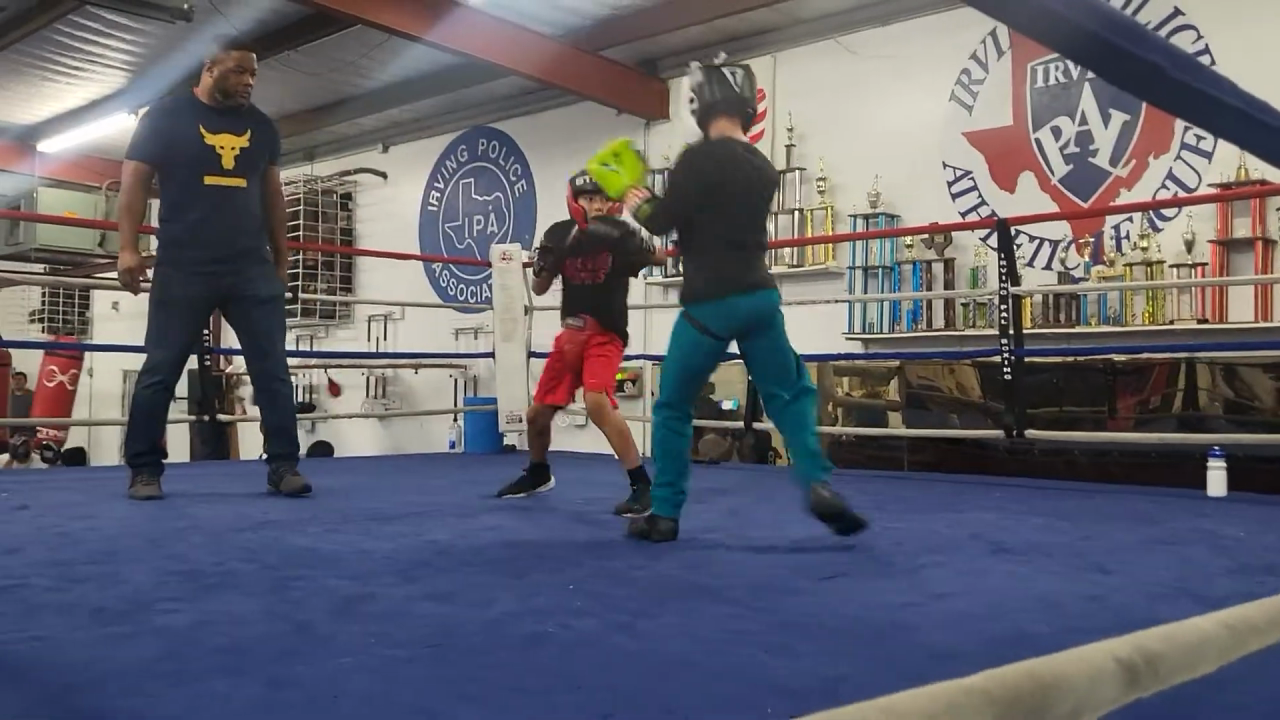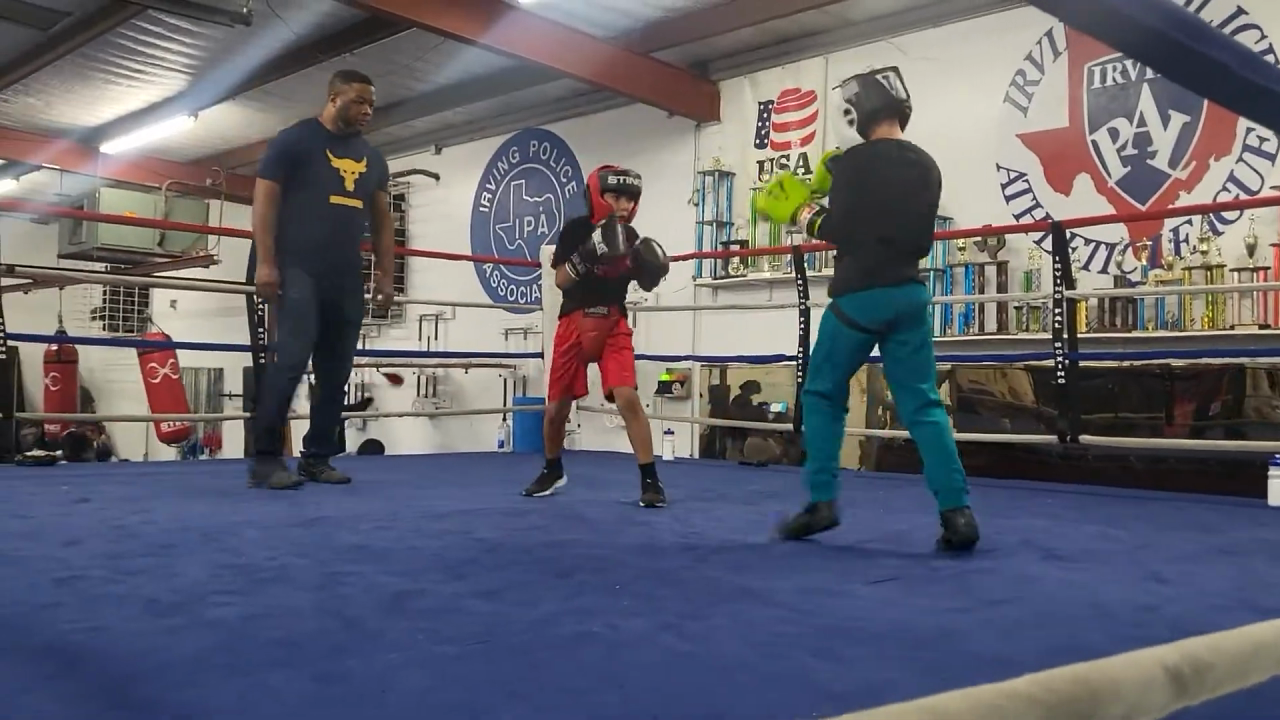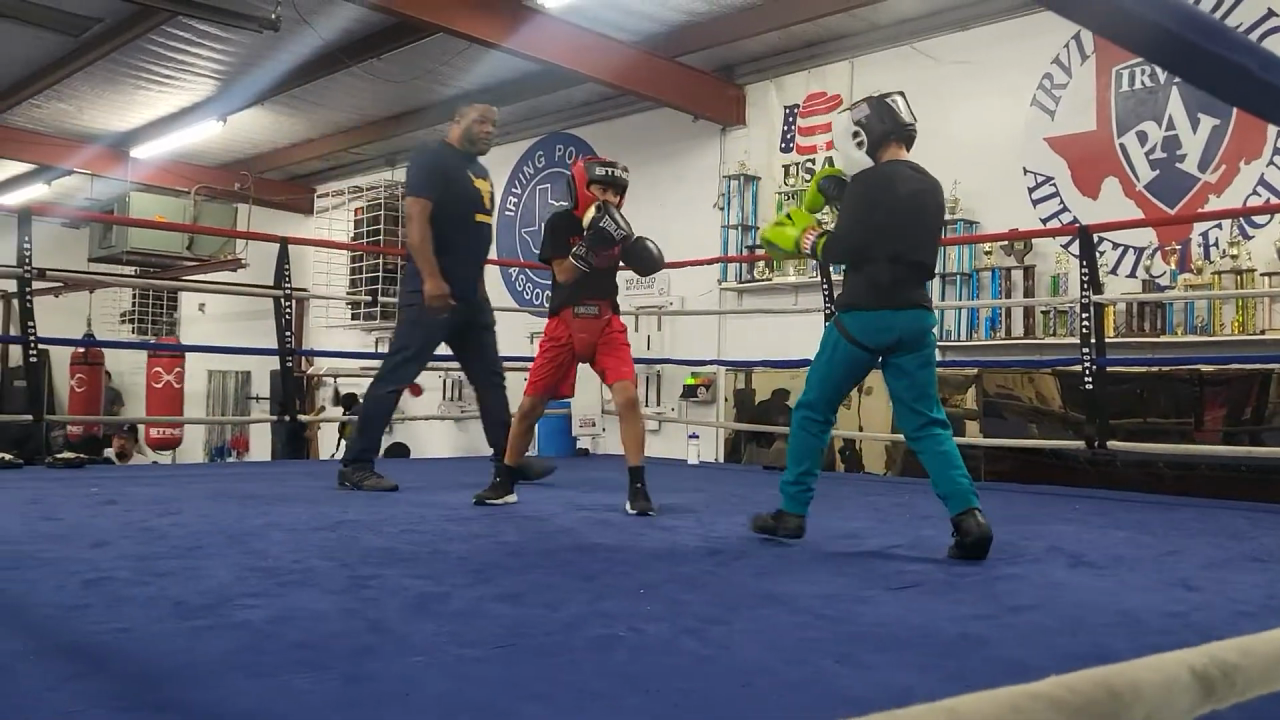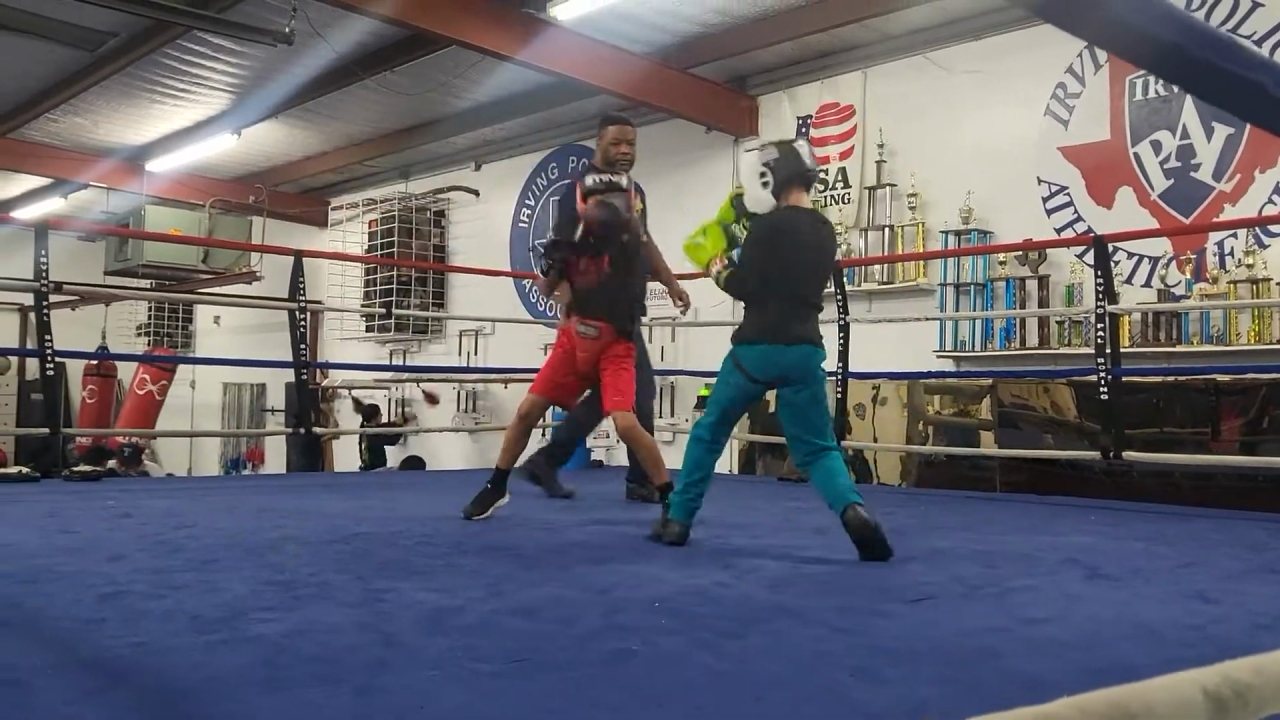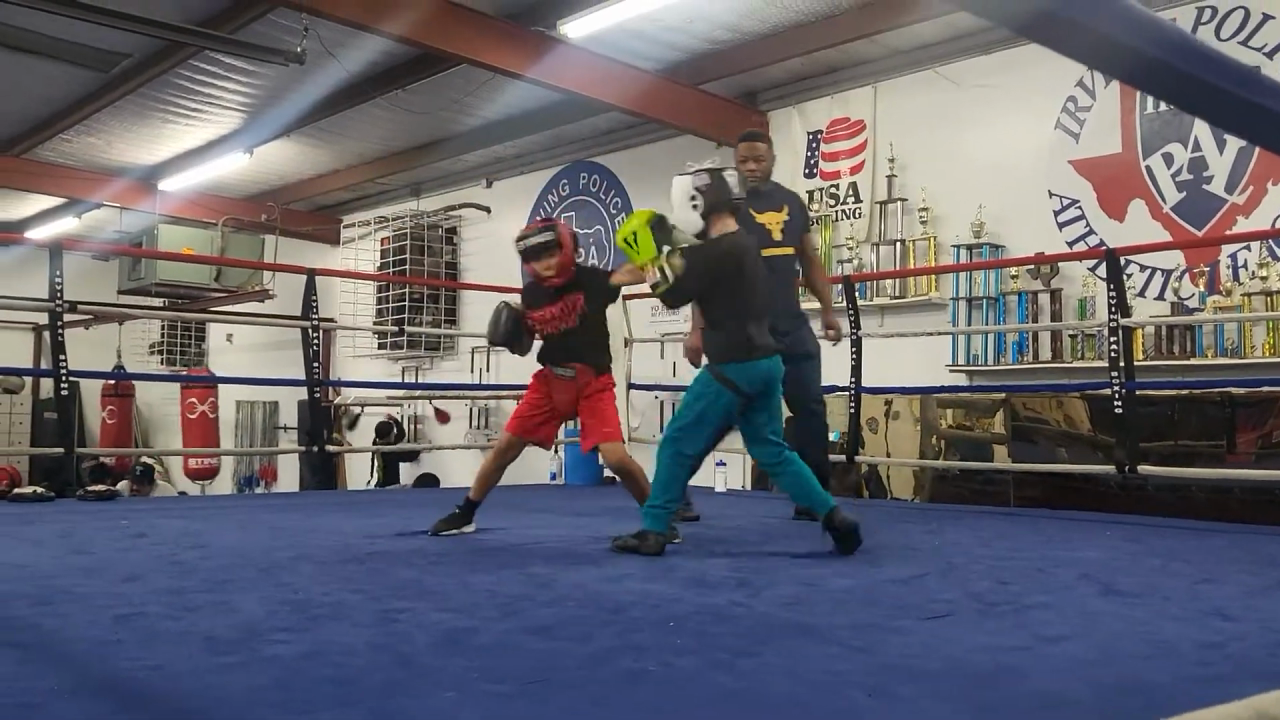
dt=0.7s
person 1, frame 1
left shoulder: (699, 158)
right shoulder: (761, 166)
left elbow: (663, 220)
left wrist: (631, 191)
left hip: (708, 305)
right hip: (757, 299)
left knee: (673, 409)
right knee: (792, 399)
left ankle: (665, 515)
right ankle: (819, 486)
person 1, frame 2
left shoulder: (857, 160)
right shoulder: (926, 165)
left elbow: (835, 229)
left wrist: (798, 208)
left hip: (859, 296)
right hip: (909, 294)
left knee: (822, 395)
right knee: (922, 406)
left ankle: (822, 502)
right ankle: (957, 513)
person 1, frame 3
left shoulder: (871, 181)
right shoulder: (930, 187)
left elbow: (844, 247)
left wrist: (802, 234)
right wrist: (842, 196)
left hip: (864, 315)
right hip: (914, 316)
left knee: (813, 410)
right knee: (926, 423)
left ankle: (791, 510)
right ankle: (968, 516)
person 1, frame 4
left shoulder: (771, 225)
right shoulder: (825, 231)
left elbow: (743, 286)
left wrist: (714, 259)
left hip: (757, 348)
right hip: (805, 350)
left knee: (710, 431)
right knee: (817, 447)
left ankle: (677, 519)
right ankle: (854, 511)
person 1, frame 5
left shoulder: (723, 251)
right shoulder: (726, 245)
left elbow: (675, 297)
right elbow: (689, 258)
left wrist: (645, 263)
right wrist: (656, 233)
left hip: (734, 366)
right hip: (765, 362)
left knee: (679, 442)
right knee: (772, 451)
left ankle: (653, 530)
right ankle: (835, 516)
person 2, frame 1
left shoulder: (261, 127)
right shoulder: (166, 117)
left elbow: (272, 197)
right elbow: (134, 182)
left wrist: (281, 259)
right wrist: (129, 247)
left hip: (252, 267)
right hip: (183, 267)
left knee: (271, 364)
right knee: (161, 368)
left ankle: (283, 464)
right ankle: (144, 469)
person 2, frame 2
left shoulder: (372, 157)
right shoulder: (295, 140)
left elbow: (382, 220)
right elbow: (264, 201)
left wrist: (385, 274)
right wrist: (265, 262)
left hip: (347, 279)
right hip: (299, 270)
left knee: (334, 374)
right knee: (292, 358)
left ankle: (316, 457)
right ankle: (266, 456)
person 2, frame 3
left shoulder: (480, 170)
right shoulder: (433, 162)
right elbow: (416, 221)
left wrist: (476, 287)
right wrist: (431, 277)
left hip: (468, 292)
right hip: (435, 291)
left knee: (491, 378)
right knee: (398, 375)
right ankle: (356, 465)
person 2, frame 4
left shoulder: (634, 189)
left elbow: (644, 245)
left wrist: (671, 283)
right wrist: (572, 304)
left knee: (606, 395)
right knee: (637, 389)
left ankle: (545, 462)
right ankle: (641, 481)
person 2, frame 5
left shoulder: (792, 203)
left elbow: (809, 261)
left wrist: (828, 309)
right wrist: (697, 329)
left hip: (792, 326)
left knee: (811, 412)
person 3, frame 1
left shoulder: (619, 235)
right shoulder: (562, 233)
left elbow: (655, 257)
right elbow: (538, 287)
left wrist: (626, 234)
right wrist: (544, 257)
left hip: (604, 338)
right hip: (571, 335)
left knee: (597, 404)
right knee: (538, 412)
left ankle: (643, 487)
right ankle: (537, 474)
person 3, frame 2
left shoulder: (629, 236)
right shoulder: (576, 229)
left elbow: (645, 283)
right elbow: (560, 280)
left wrist: (652, 270)
right wrist: (588, 253)
left hip: (614, 325)
right hip: (574, 324)
left knee: (628, 399)
right knee: (556, 408)
left ankle: (650, 480)
right ankle: (552, 471)
person 3, frame 3
left shoulder: (617, 227)
right shoulder: (561, 222)
left elbow: (633, 265)
right elbow: (563, 274)
left wrist: (644, 259)
right wrist: (592, 241)
left hip: (607, 324)
right hip: (564, 324)
left knee: (627, 398)
right knee: (531, 407)
left ankle: (636, 486)
right ankle: (505, 482)
person 3, frame 4
left shoulder: (625, 235)
right shoulder: (572, 235)
left elbow: (643, 247)
right elbow: (549, 289)
left wrist: (623, 216)
right wrist: (552, 260)
left hip: (615, 346)
right hip: (575, 337)
left knee: (625, 423)
right knee: (528, 411)
left ankle: (671, 497)
right ankle: (496, 487)
person 3, frame 5
left shoulder: (591, 278)
right shoulder: (531, 294)
left elbow: (629, 274)
right elbow: (521, 347)
right wrist: (507, 334)
left hip: (595, 382)
right hip: (551, 381)
left knee: (615, 458)
right knee: (505, 447)
right ankle: (464, 513)
